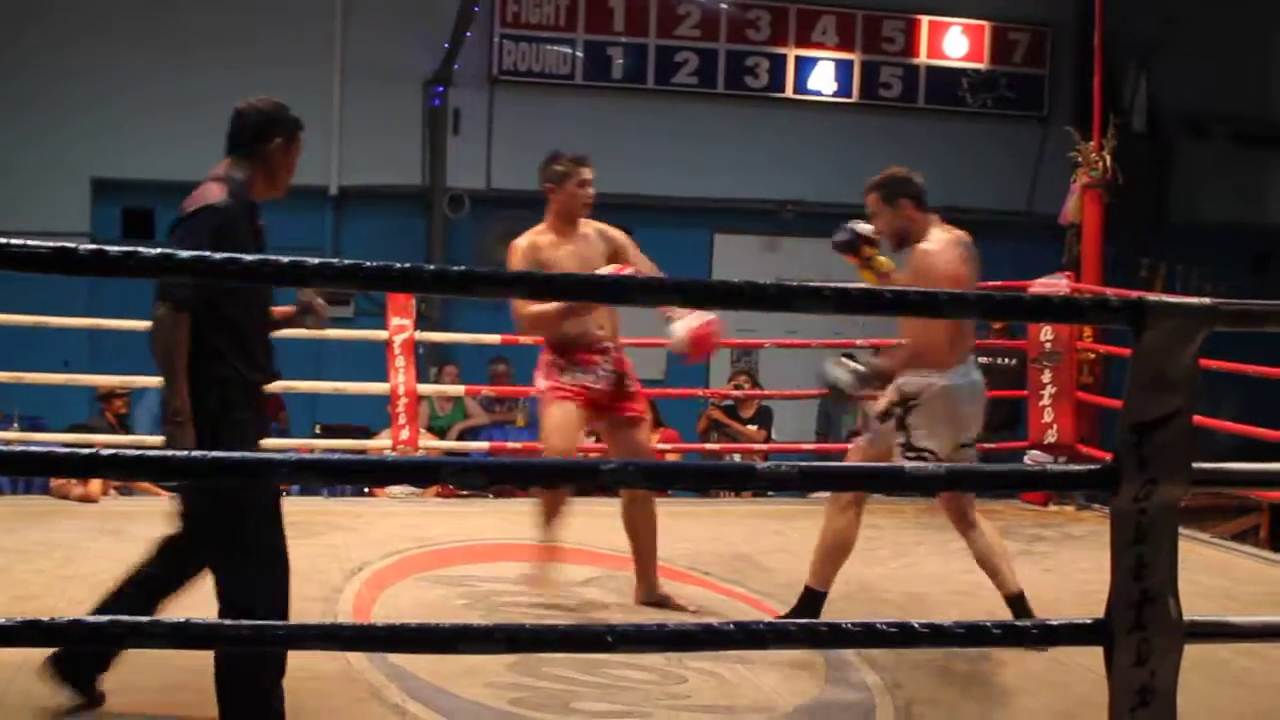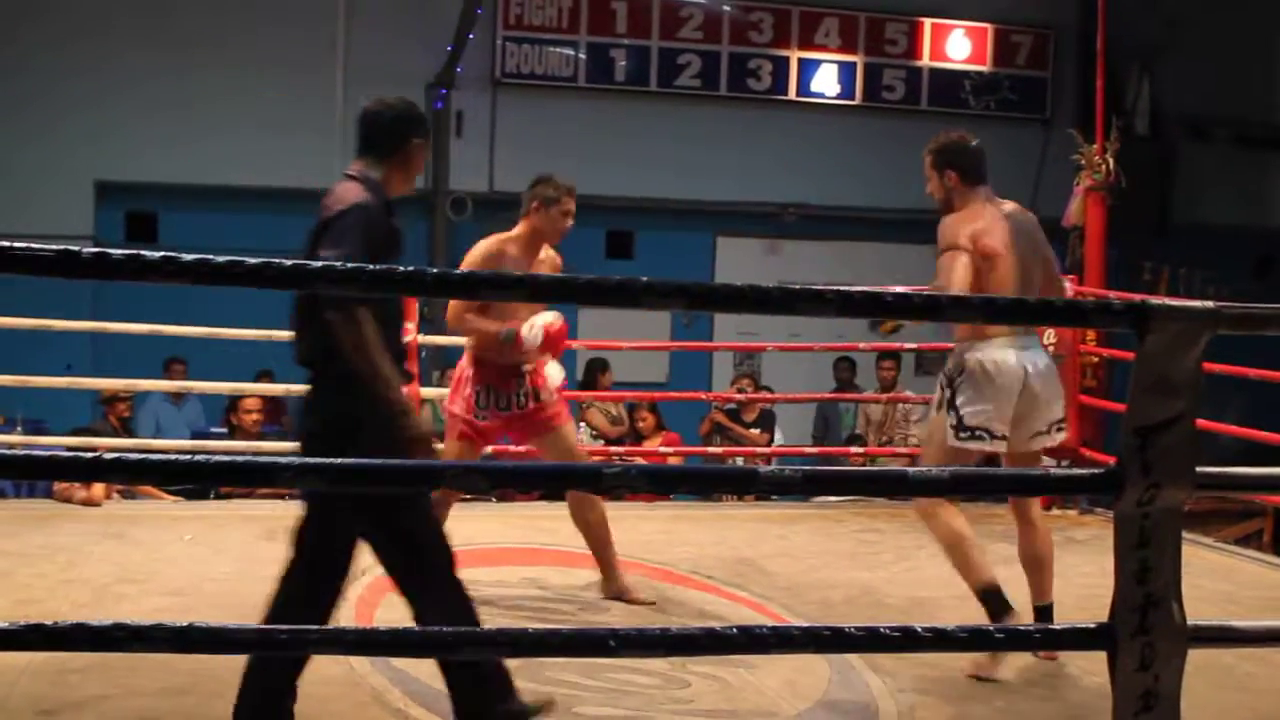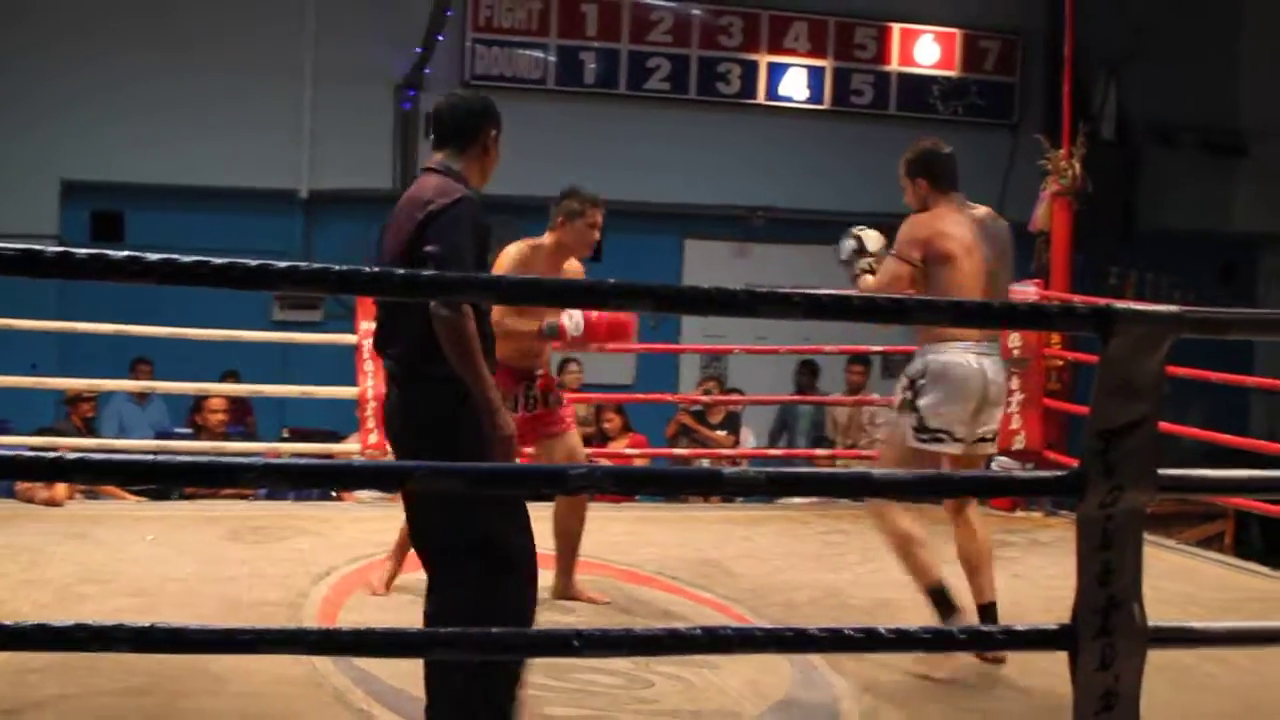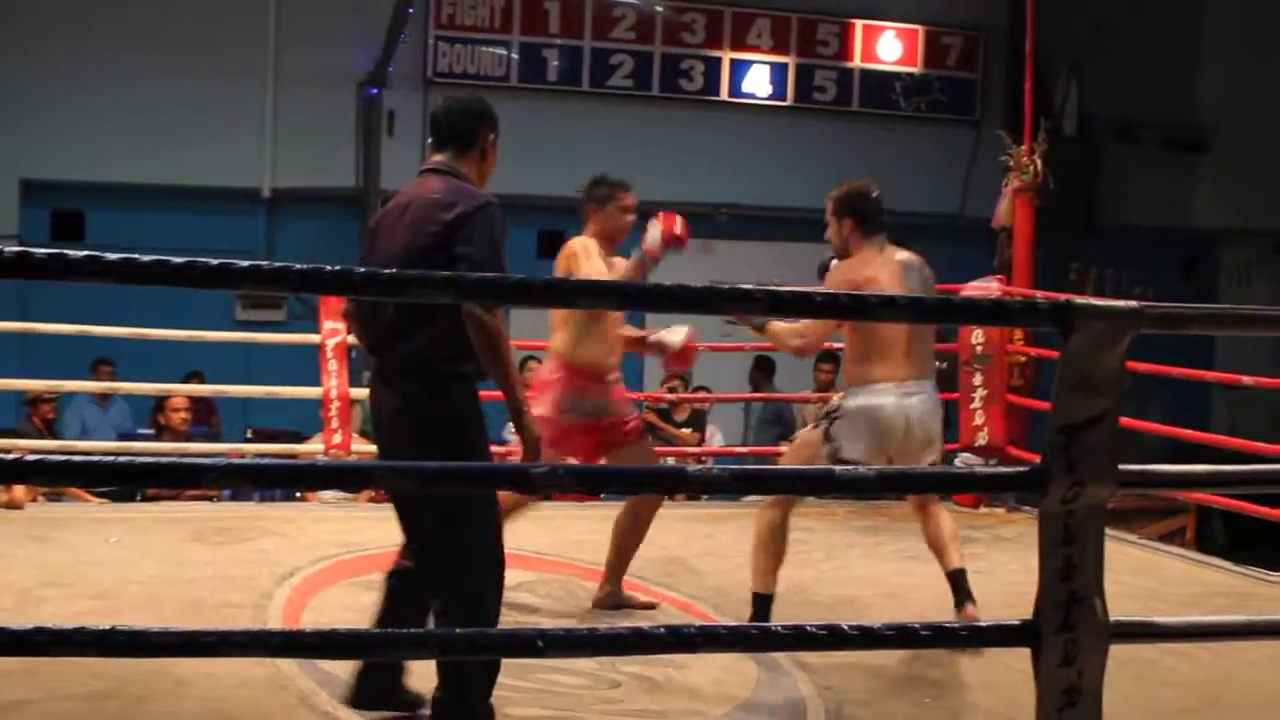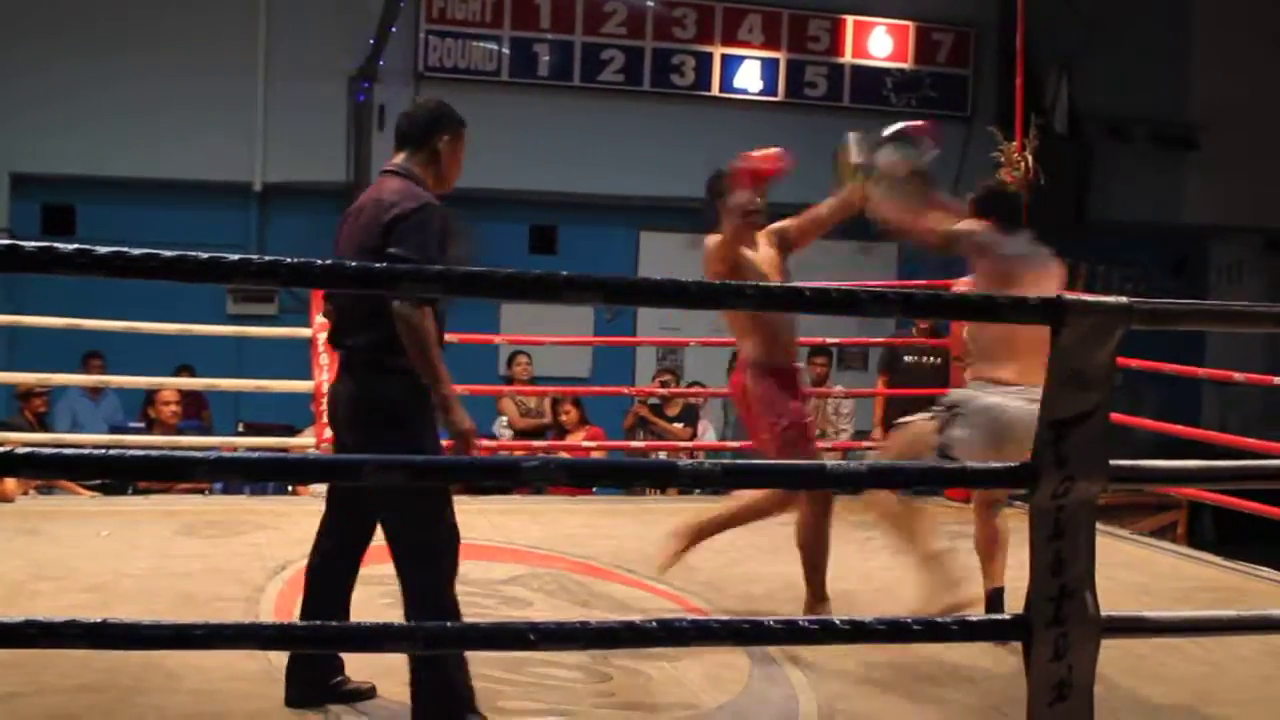
dt=0.4s
person 1, frame 1
left shoulder: (233, 210)
right shoulder: (217, 211)
right elbow: (172, 313)
left wrist: (293, 313)
right wrist: (179, 419)
left hip: (222, 409)
right hip: (216, 413)
left knee: (195, 545)
right knee: (255, 560)
left ankle: (79, 659)
person 1, frame 2
left shoulder: (356, 205)
right shoulder: (360, 209)
right elbow: (346, 314)
right wrist: (400, 407)
left hip: (358, 414)
right hip: (353, 418)
left knee: (424, 559)
right knee: (318, 573)
person 1, frame 3
left shoulder: (411, 201)
right shoulder: (456, 202)
right elbow: (448, 310)
right wrist: (493, 407)
left hip: (411, 399)
right hip: (445, 406)
left knee: (459, 561)
right knee: (503, 557)
person 1, frame 4
left shoulder: (391, 209)
right shoulder: (474, 206)
left elbow: (357, 311)
right elbow: (480, 313)
right wrist: (521, 410)
left hip: (390, 397)
right hip: (442, 401)
left knee: (426, 550)
right knee: (470, 566)
person 1, frame 5
left shoulder: (365, 203)
right shoulder: (419, 208)
left elbow: (334, 304)
right elbow: (410, 310)
right wrist: (450, 405)
left hip: (353, 388)
right hip: (392, 395)
left knee: (343, 533)
right knee: (427, 551)
person 2, frame 1
left shoulder: (927, 256)
right shoulder: (957, 242)
left elbow: (925, 344)
left wrist: (869, 374)
left hip: (930, 392)
right hip: (961, 383)
left knee: (846, 494)
right knee: (962, 511)
left ankle: (805, 614)
right ankle: (1023, 617)
person 2, frame 2
left shoulder: (958, 224)
right shoulder: (1022, 218)
left elbow: (952, 298)
right elbow: (1057, 293)
left hip: (983, 367)
right hip: (1033, 360)
left knee: (933, 497)
right knee: (1026, 501)
left ankle: (1002, 618)
right ankle: (1045, 626)
person 2, frame 3
left shoulder: (921, 228)
right shoulder: (996, 227)
left elbow: (879, 300)
left wrist: (861, 266)
left hip: (944, 365)
right hip: (990, 366)
left knee: (886, 498)
right knee: (961, 502)
left ankle: (951, 616)
right ankle: (989, 628)
person 2, frame 4
left shoulder: (848, 271)
right shoulder: (917, 267)
left elbow: (803, 344)
left wrist: (756, 321)
left hip: (868, 407)
right hip: (921, 404)
left knee: (777, 497)
right knee: (926, 500)
left ankle: (760, 621)
right ankle: (964, 601)
person 2, frame 5
left shoulder: (988, 242)
right shoulder: (1049, 264)
left elbow: (914, 225)
left wrist: (886, 175)
right wrist: (923, 185)
left hip: (985, 406)
right hip: (1035, 411)
right knee: (987, 506)
left ankle: (942, 580)
right ankle: (996, 611)
person 3, frame 1
left shoulder: (604, 235)
right shoulder: (528, 247)
left elbow: (650, 278)
right elbow: (524, 316)
left wrist: (681, 316)
right wrist: (577, 300)
left hip: (614, 364)
right hip: (565, 365)
right knee: (561, 458)
left ankle: (648, 585)
right ankle: (548, 544)
person 3, frame 2
left shoulder: (552, 261)
right shoulder: (489, 253)
right elbow: (456, 317)
left wrist: (548, 361)
right wrist: (512, 335)
left hip: (530, 382)
right hip: (483, 379)
right knee: (449, 485)
left ankle: (614, 579)
person 3, frame 3
left shoulder: (576, 273)
right shoulder: (517, 258)
left elbow: (570, 332)
right elbow: (495, 325)
left wrist: (602, 328)
right wrist: (552, 329)
left hip: (538, 382)
right hip: (496, 378)
left ankle: (565, 581)
person 3, frame 4
left shoulder: (610, 260)
right shoulder: (581, 249)
left wrist: (654, 341)
right wrist: (648, 255)
left hip: (605, 392)
right hip: (567, 386)
right knee: (528, 488)
left ankle: (611, 587)
person 3, frame 5
left shoulder: (773, 238)
right shoulder: (722, 248)
left elbow: (823, 218)
right elbow: (722, 252)
left wrist: (860, 186)
right wrist: (739, 209)
left hip: (780, 379)
right hip: (765, 381)
left knee: (787, 490)
right knee: (815, 489)
left ankle: (692, 531)
right ankle: (816, 601)
